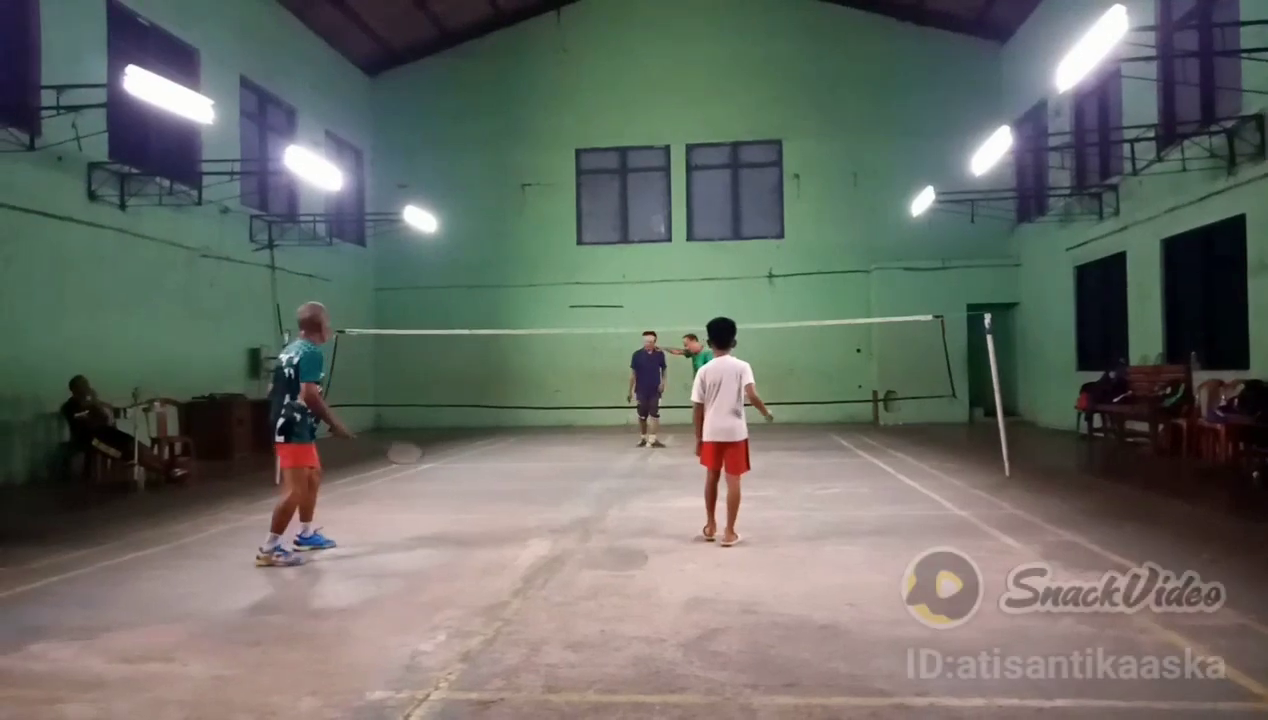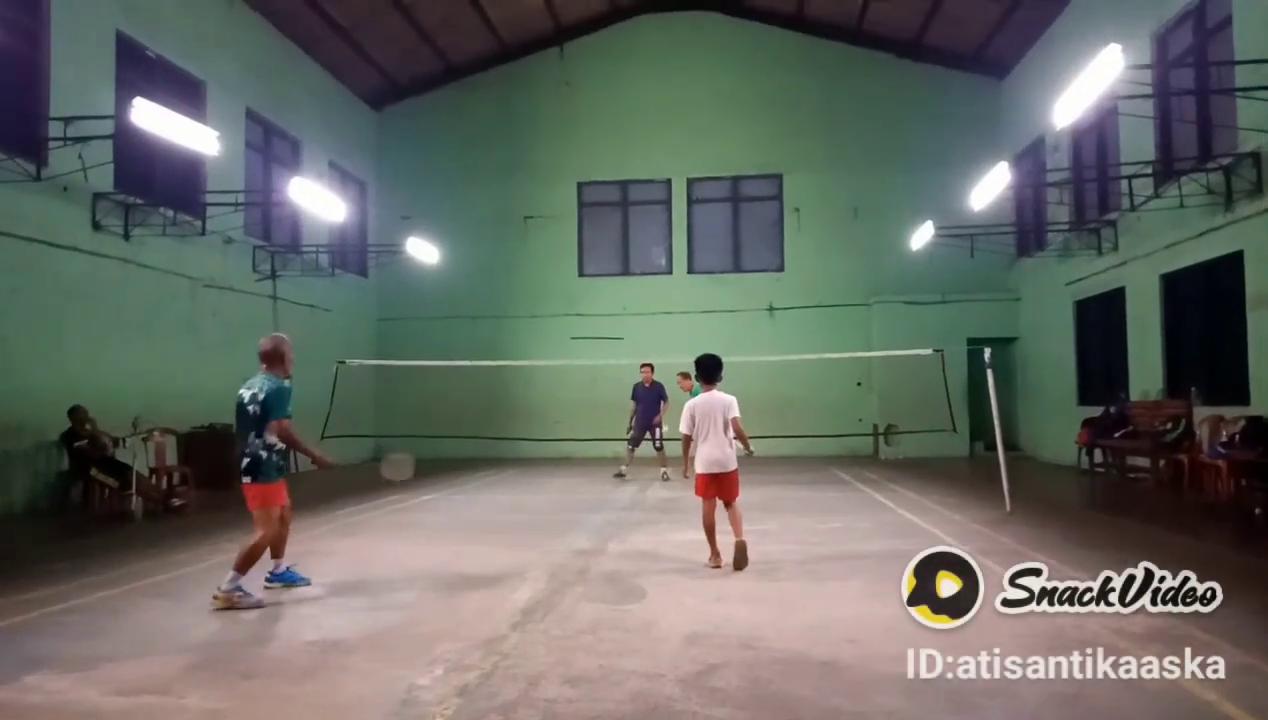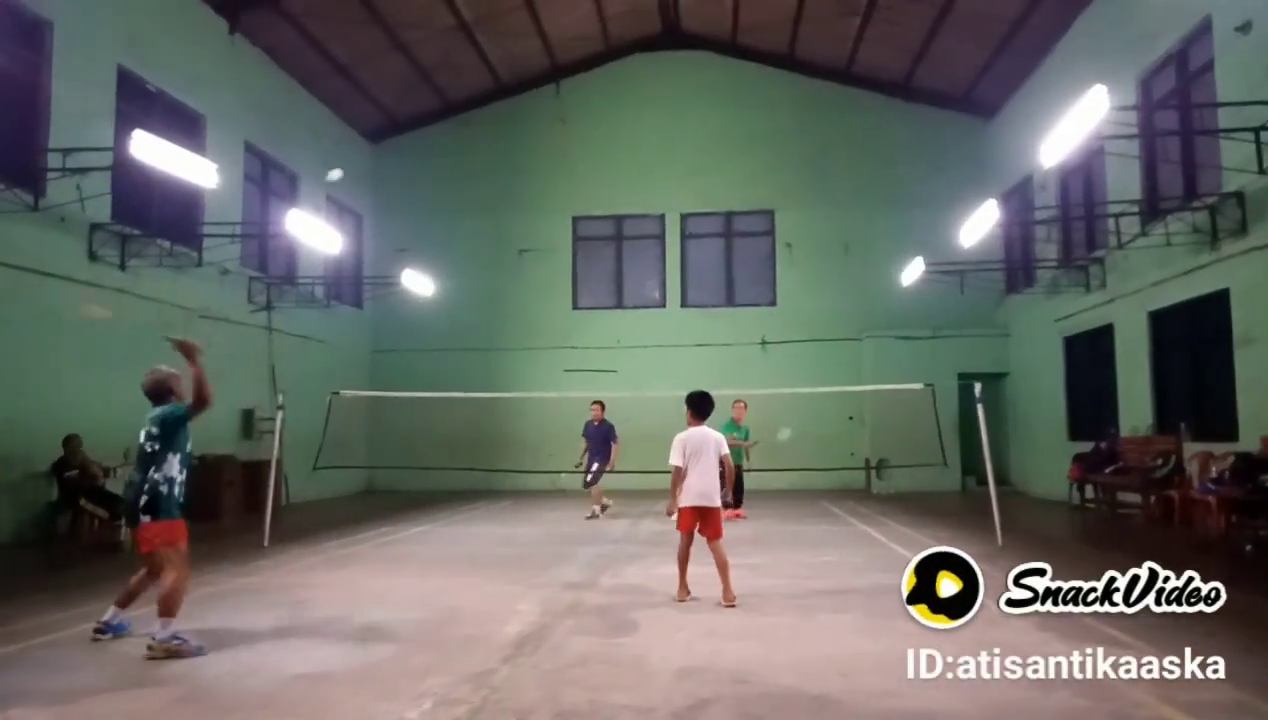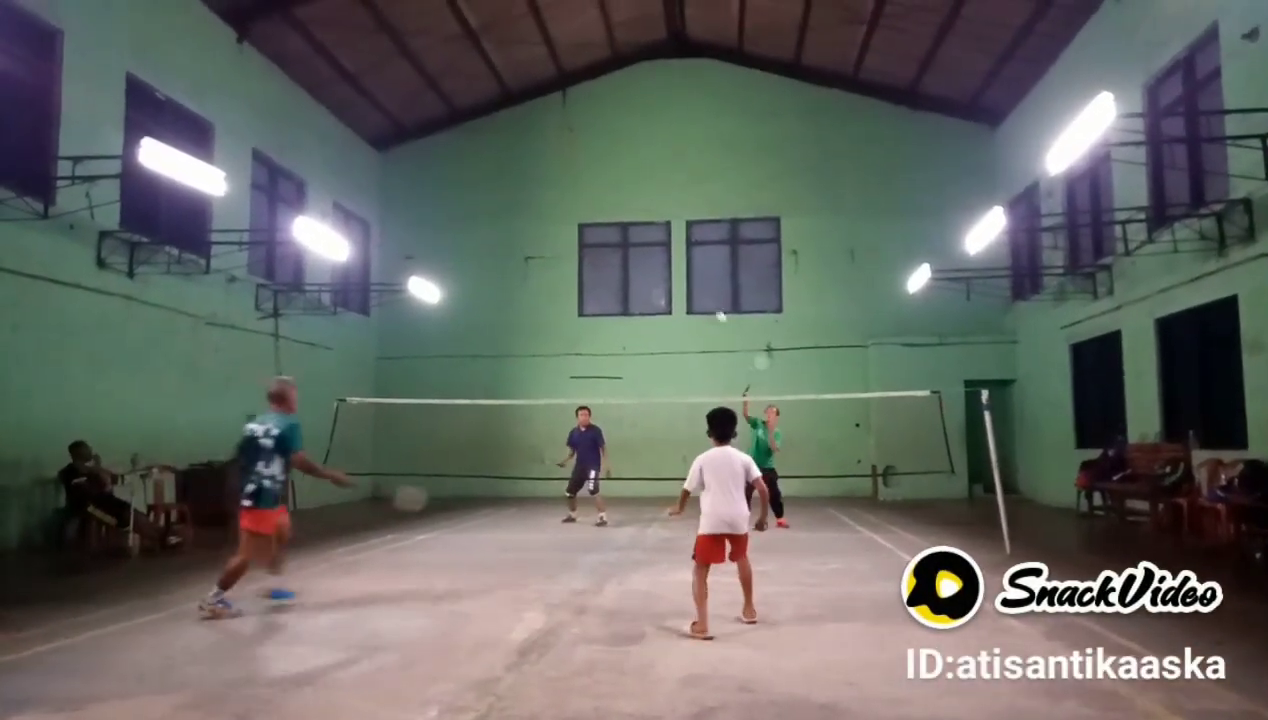
dt=1s
person 1, frame 1
left shoulder: (289, 351)
right shoulder: (311, 353)
left elbow: (273, 390)
right elbow: (310, 395)
right wrist: (335, 423)
left hip: (286, 426)
right hip: (296, 431)
left knee: (313, 477)
right knee: (295, 489)
left ankle: (307, 534)
right ankle: (269, 548)
person 1, frame 2
left shoulder: (249, 387)
right shoulder: (278, 388)
right elbow: (282, 431)
right wrist: (314, 455)
left hip: (253, 464)
right hip: (263, 468)
left knee: (283, 515)
right knee: (266, 530)
left ankle: (279, 570)
right ankle: (229, 588)
person 1, frame 3
left shoulder: (160, 419)
right shoulder: (166, 416)
right elbow: (203, 402)
right wrist: (194, 361)
left hip: (148, 504)
right hip: (158, 506)
left knee: (155, 568)
right knee: (176, 569)
left ankle: (110, 622)
right ankle: (165, 637)
person 1, frame 4
left shoulder: (254, 424)
right shoulder: (288, 425)
left elbow: (241, 457)
right elbow: (301, 461)
right wrist: (332, 476)
left hip: (250, 491)
right hip: (264, 495)
left knee: (284, 533)
right knee: (250, 552)
left ankle: (274, 587)
right ankle: (215, 599)
person 2, frame 1
left shoulder: (704, 371)
right shoulder: (742, 367)
left elbow: (698, 408)
right elbow: (752, 396)
left wrist: (698, 438)
right wrist: (766, 412)
left hip: (711, 433)
right hip: (735, 432)
left knee: (712, 478)
right knee: (733, 480)
left ankle: (711, 525)
right ankle: (729, 532)
person 2, frame 2
left shoulder: (692, 405)
right shoulder: (729, 400)
left elbow: (686, 438)
right elbow: (737, 429)
left wrist: (686, 463)
right wrist: (747, 447)
left hip: (704, 463)
right hip: (727, 461)
left knee: (708, 508)
right knee: (731, 504)
left ankle: (714, 554)
right ankle: (739, 538)
person 2, frame 3
left shoulder: (682, 438)
right shoulder: (718, 437)
left elbow: (677, 471)
right elbow: (730, 466)
left wrist: (672, 499)
right wrist: (727, 491)
left hip: (688, 498)
right hip: (712, 498)
left knee: (685, 542)
right knee: (716, 544)
left ankle: (682, 588)
right ankle: (727, 592)
person 2, frame 4
left shoulder: (702, 460)
right shoulder: (744, 459)
left elbow: (687, 490)
right elbow: (762, 489)
left wrist: (678, 508)
right wrist: (763, 516)
left hip: (711, 522)
right hip: (738, 520)
left knee: (700, 571)
right knee: (741, 559)
left ankle: (702, 623)
right ankle: (748, 609)
